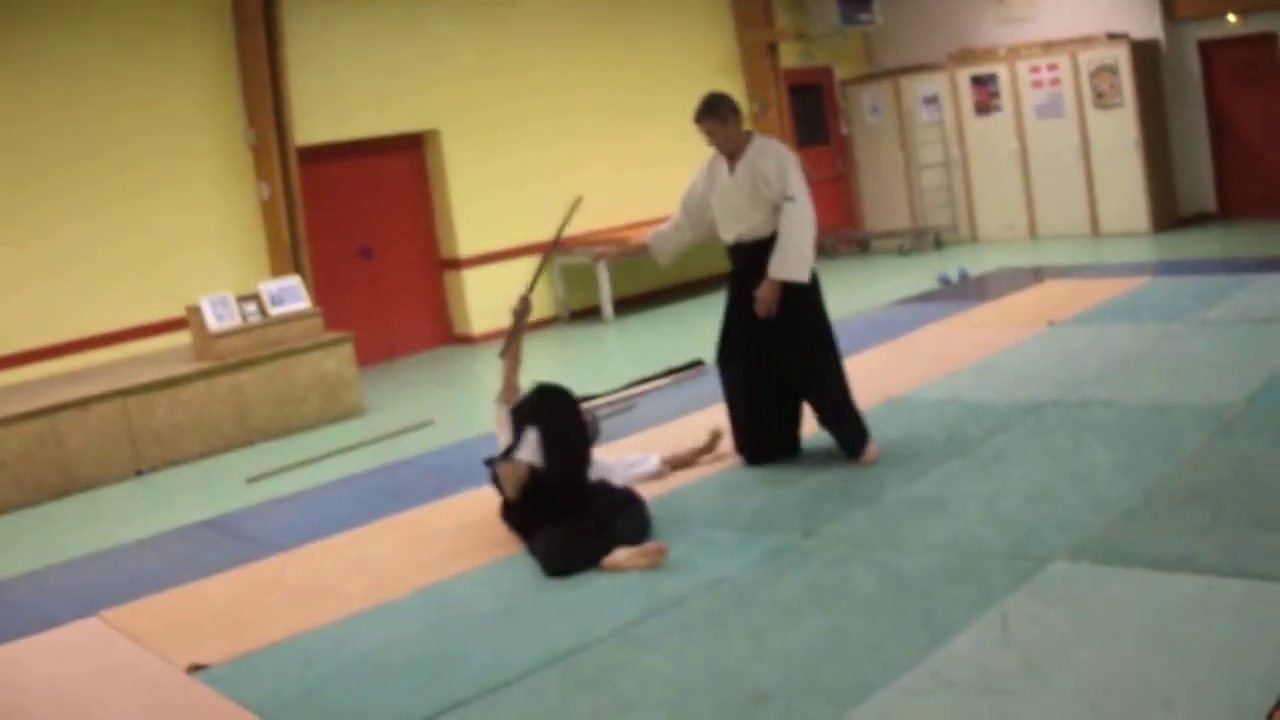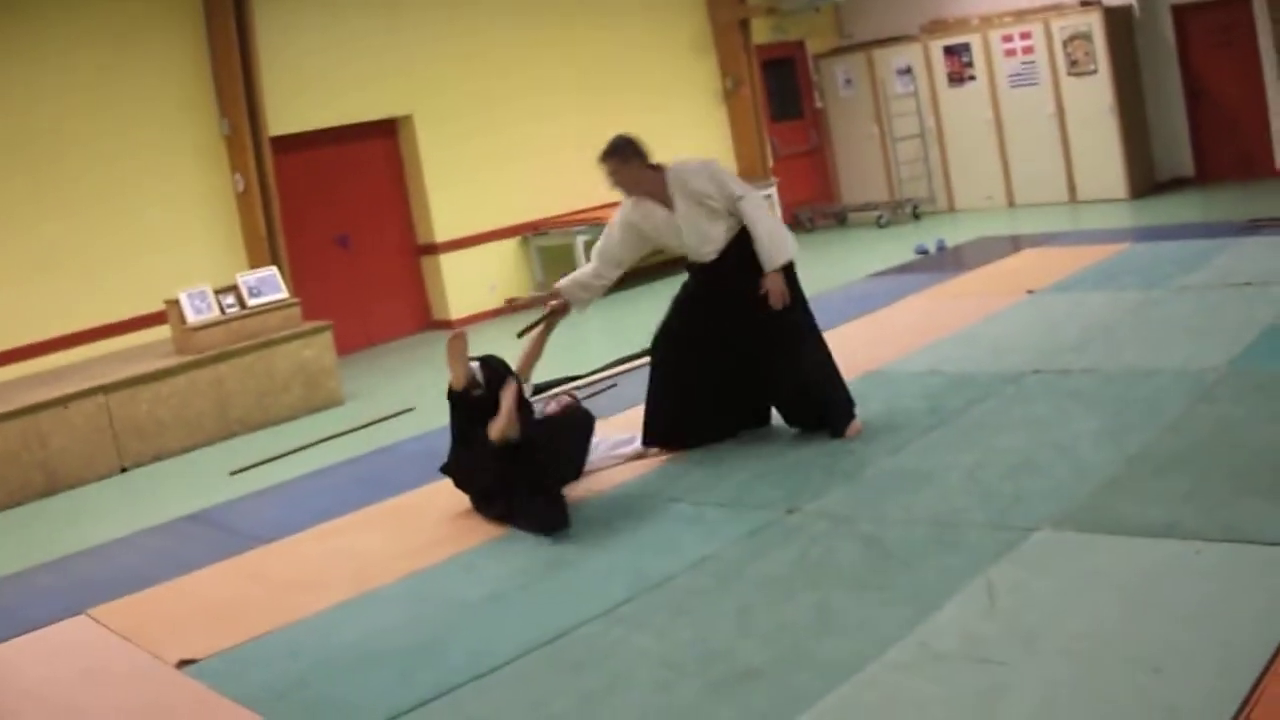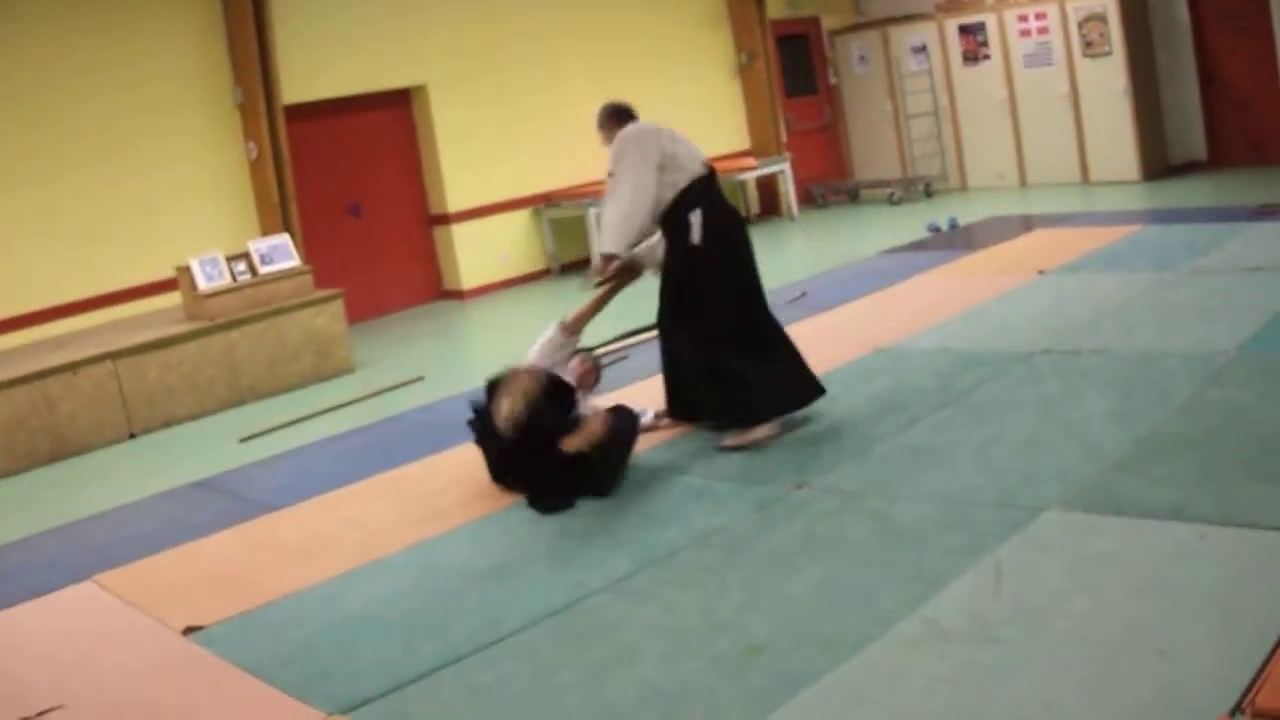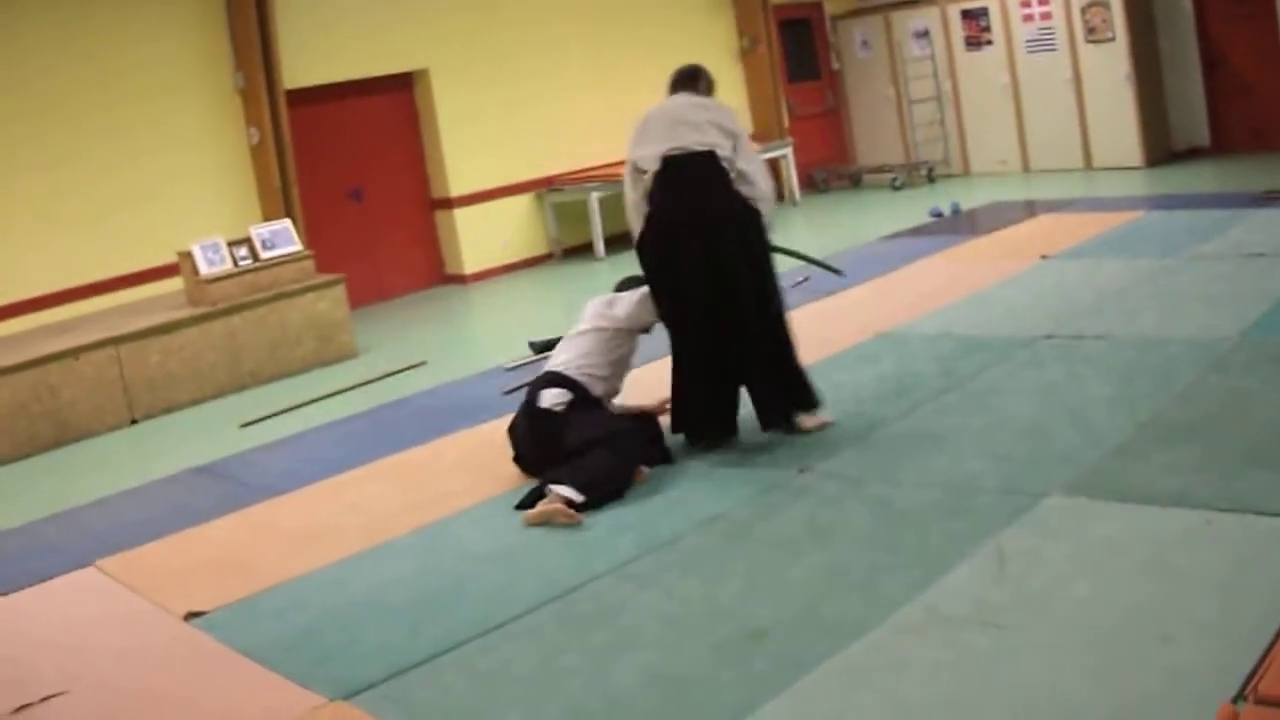
dt=0.5s
person 1, frame 1
left shoulder: (774, 156)
right shoulder: (714, 169)
left elbow: (798, 220)
right elbow: (688, 222)
left wrist: (777, 279)
left hip: (780, 269)
right hip: (745, 270)
left knee: (809, 356)
right knee: (744, 362)
left ankle: (855, 438)
right ankle: (769, 445)
person 1, frame 2
left shoulder: (698, 173)
right shoulder: (632, 215)
left elbow: (755, 209)
right elbow: (602, 266)
left wrist: (776, 268)
right wrist: (554, 294)
left hip: (753, 262)
right hip: (710, 278)
left knee: (789, 337)
right knee: (676, 347)
left ankle: (838, 415)
right ankle: (683, 433)
person 1, frame 3
left shoulder: (630, 139)
right shoulder: (657, 137)
left elbow: (628, 195)
left wrist: (613, 252)
right wrist: (631, 258)
left hip: (700, 230)
right hip: (705, 229)
left knee: (708, 324)
right knee: (682, 318)
left ankle: (752, 416)
right ankle: (694, 406)
person 1, frame 4
left shoulder: (644, 126)
right shoulder: (718, 111)
left elbow: (635, 201)
right elbow: (756, 181)
left wrist: (649, 242)
right wrist: (753, 226)
left hip: (670, 214)
right hip: (722, 208)
left knee: (692, 322)
right knee: (756, 309)
left ankle: (706, 426)
right ankle: (795, 408)
person 2, frame 1
left shoulder: (592, 461)
left elbow: (659, 464)
right elbow: (508, 388)
left wrist: (700, 452)
right wrist: (518, 324)
left knee: (626, 505)
person 2, frame 2
left shoulder: (571, 438)
right shoulder: (526, 416)
left elbow: (624, 446)
right elbow: (521, 372)
right wrist: (549, 322)
left hip: (527, 486)
right hip: (489, 481)
left knee: (579, 418)
left ankle: (510, 430)
right ankle: (464, 380)
person 2, frame 3
left shoulder: (585, 411)
right shoulder: (546, 367)
right elbow: (568, 329)
right wrist: (615, 286)
right hip: (514, 451)
left knee: (622, 417)
left ankle: (581, 442)
right ankle: (509, 412)
person 2, frame 4
right shoulder: (611, 307)
left elbow: (602, 401)
left wrist: (650, 410)
left hip: (564, 406)
right hip: (555, 405)
left knee: (643, 427)
right knee: (621, 443)
right ankle: (557, 500)
